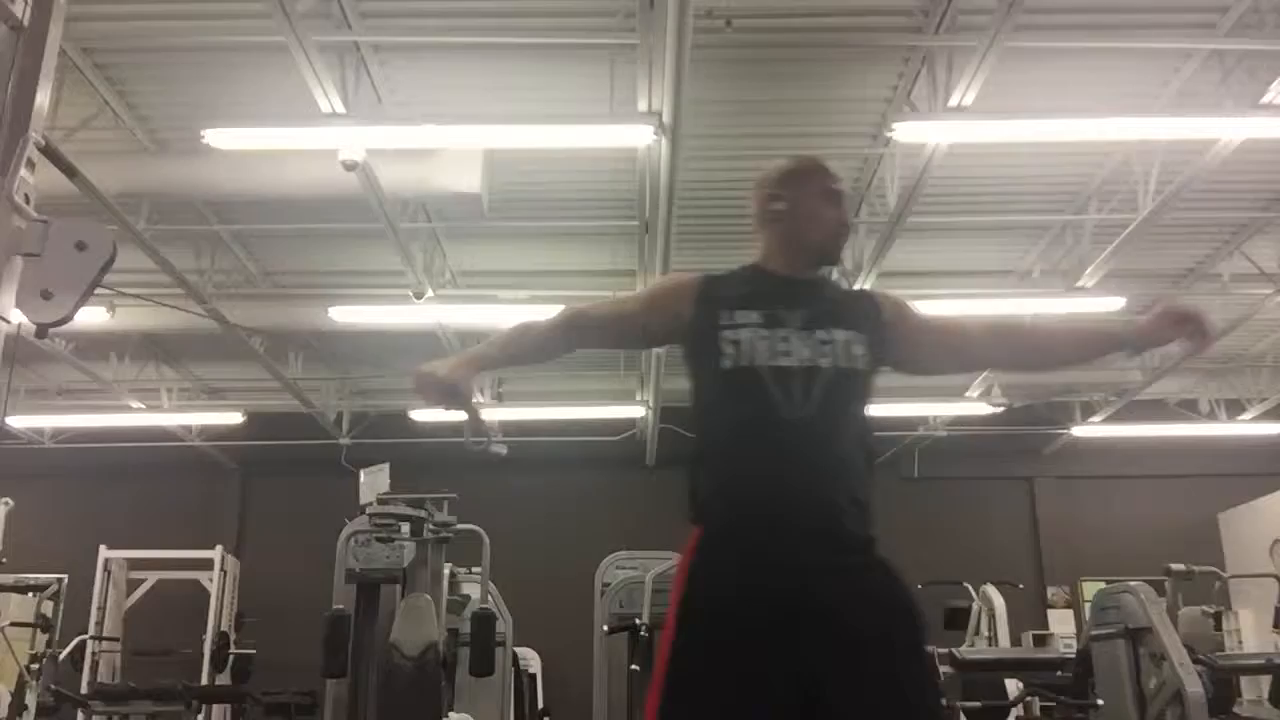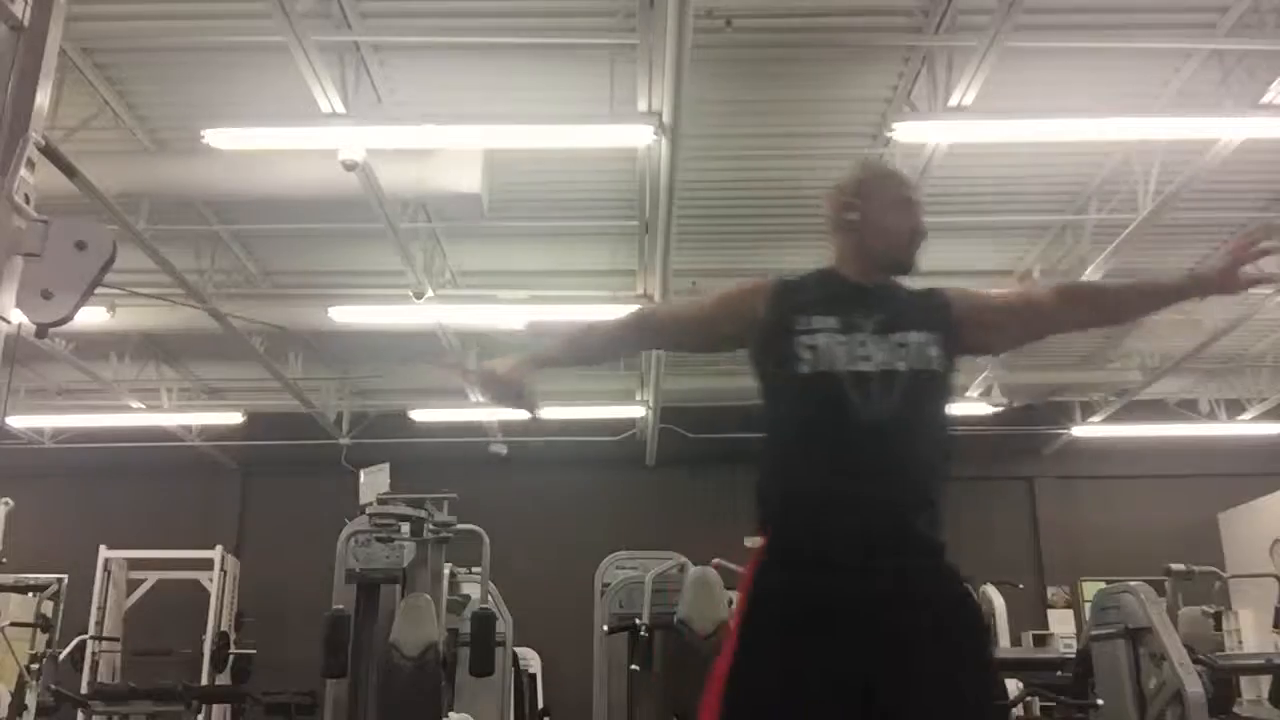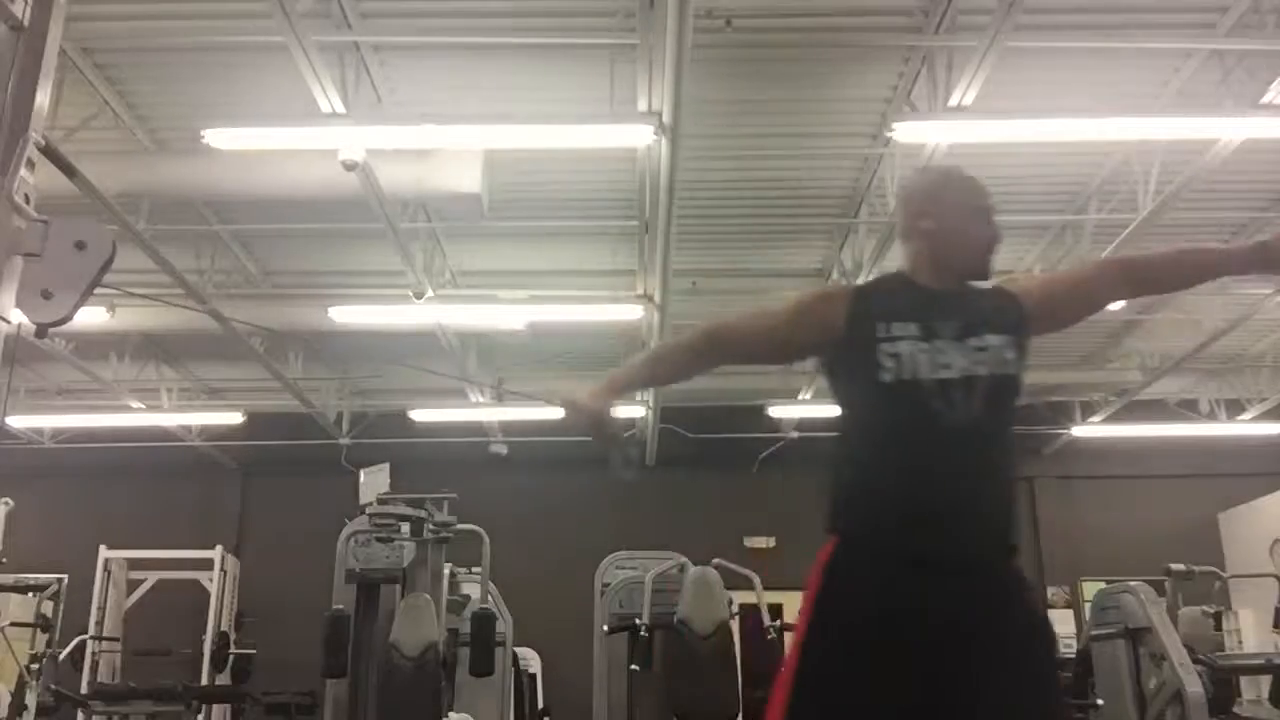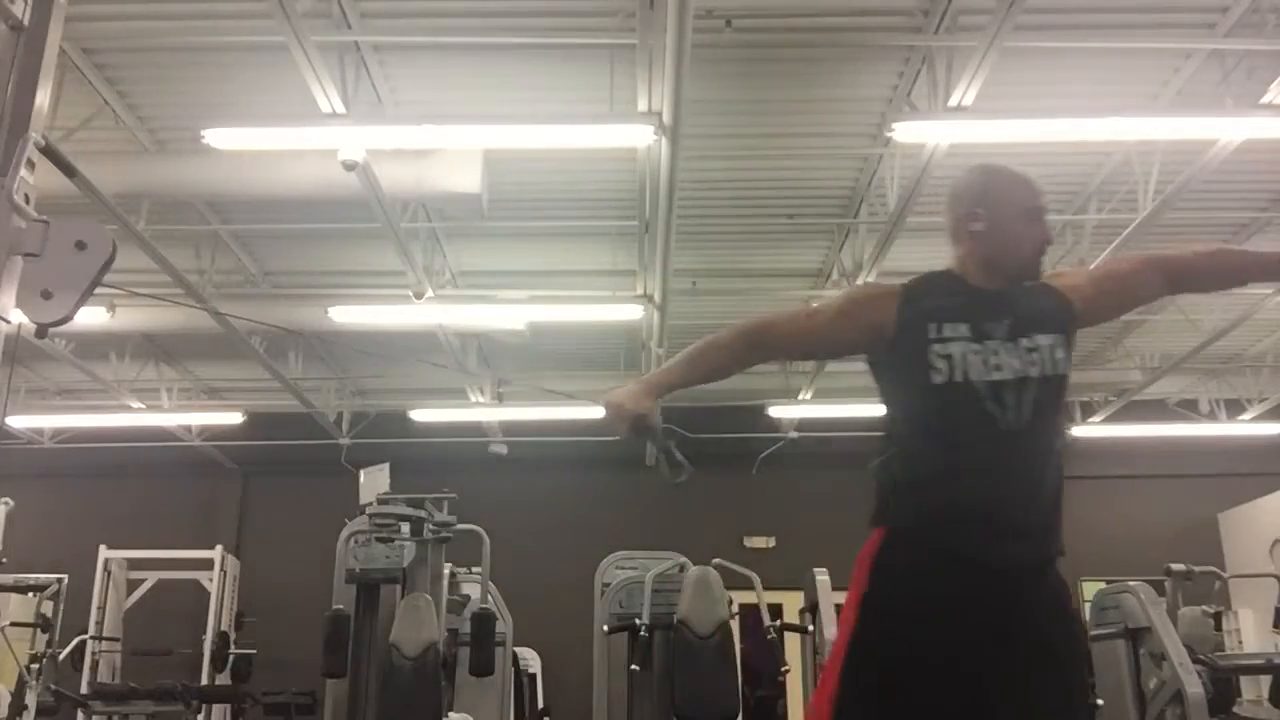
dt=0.2s
person 1, frame 1
left shoulder: (870, 315)
right shoulder: (701, 302)
left elbow: (990, 343)
right elbow: (580, 325)
left wrist: (1139, 332)
right wrist: (467, 361)
left hip: (845, 565)
right hip: (734, 566)
person 1, frame 2
left shoulder: (942, 314)
right shoulder: (774, 307)
left elbow: (1062, 306)
right elbow: (650, 326)
left wrist: (1201, 281)
right wrist: (530, 362)
left hip: (913, 572)
right hip: (801, 573)
person 1, frame 3
left shoulder: (1013, 309)
right shoulder: (849, 313)
left elbow: (1127, 275)
right elbow: (720, 340)
right wrist: (610, 389)
left hip: (984, 578)
right hip: (873, 574)
person 1, frame 4
left shoulder: (1061, 304)
right shoulder: (897, 310)
left elbow: (1173, 271)
right elbow: (765, 336)
right wrist: (651, 386)
left hip: (1026, 577)
right hip: (917, 570)
